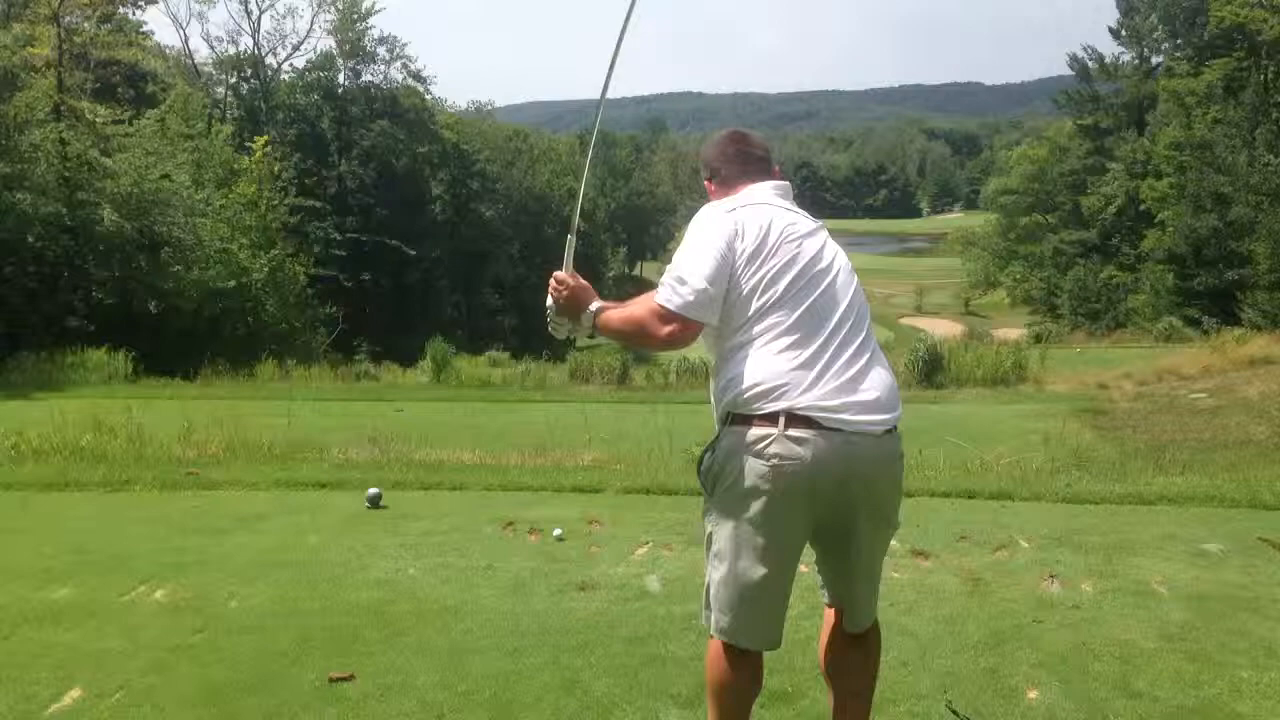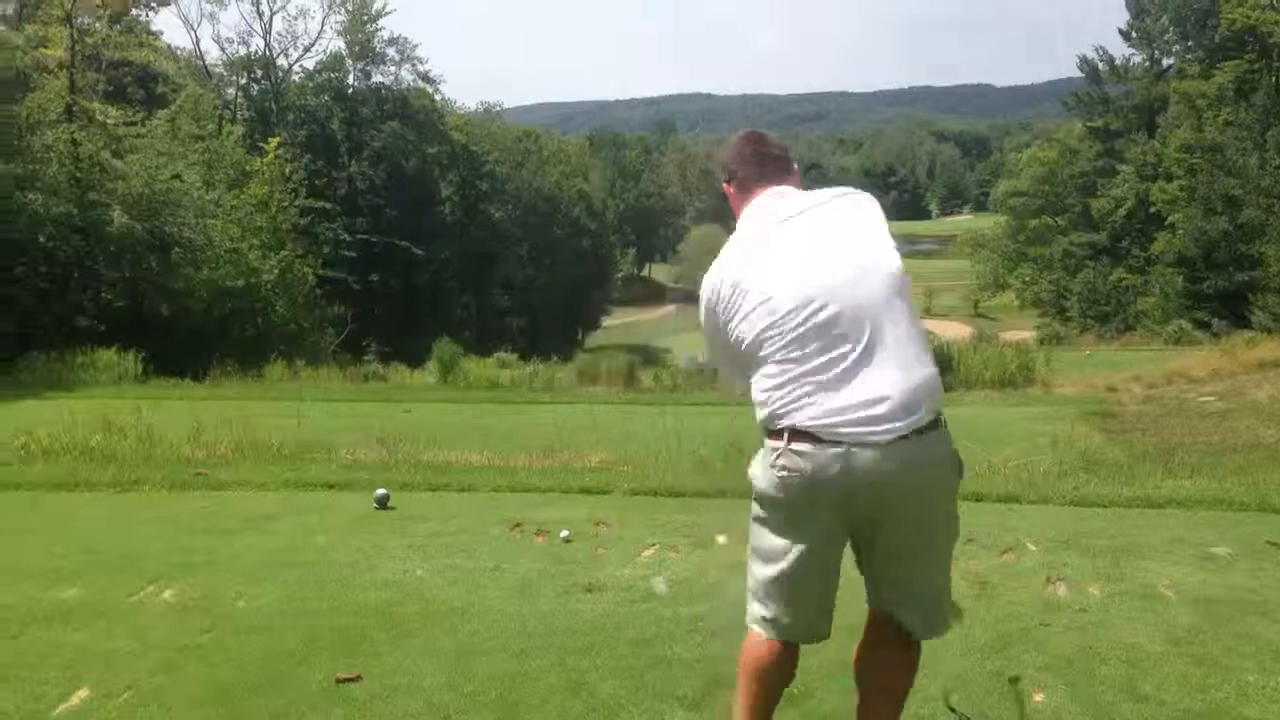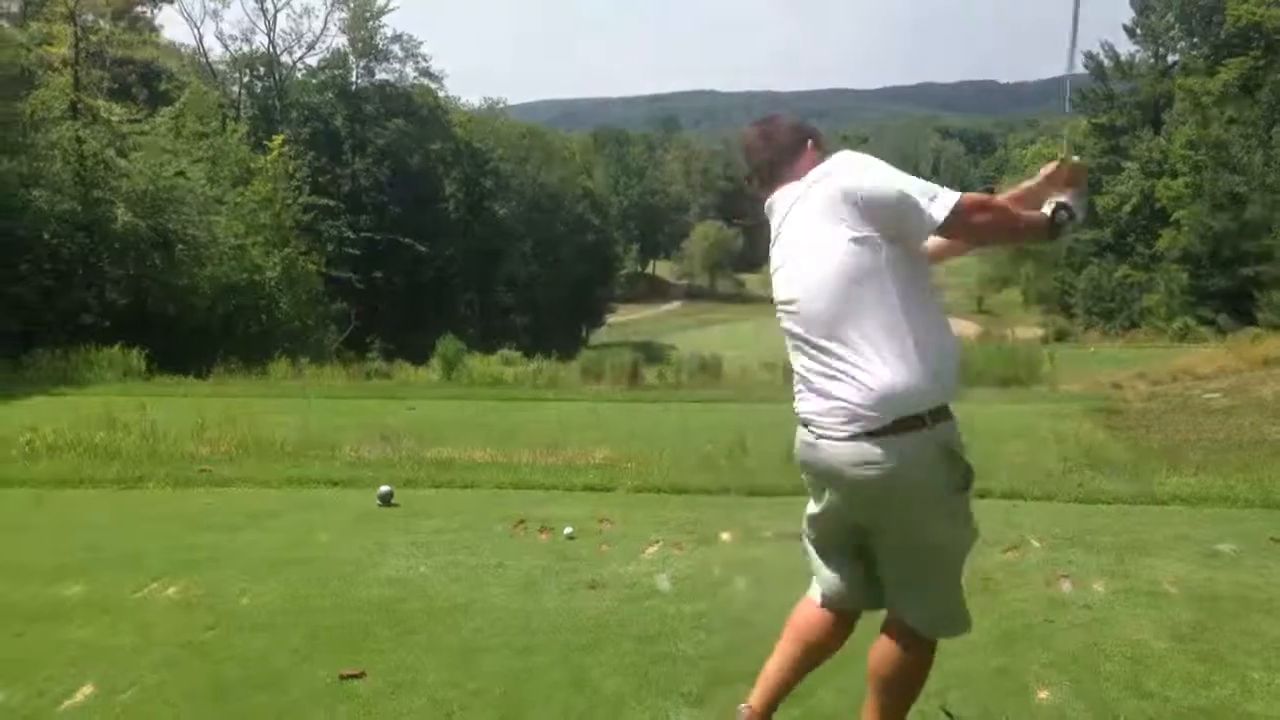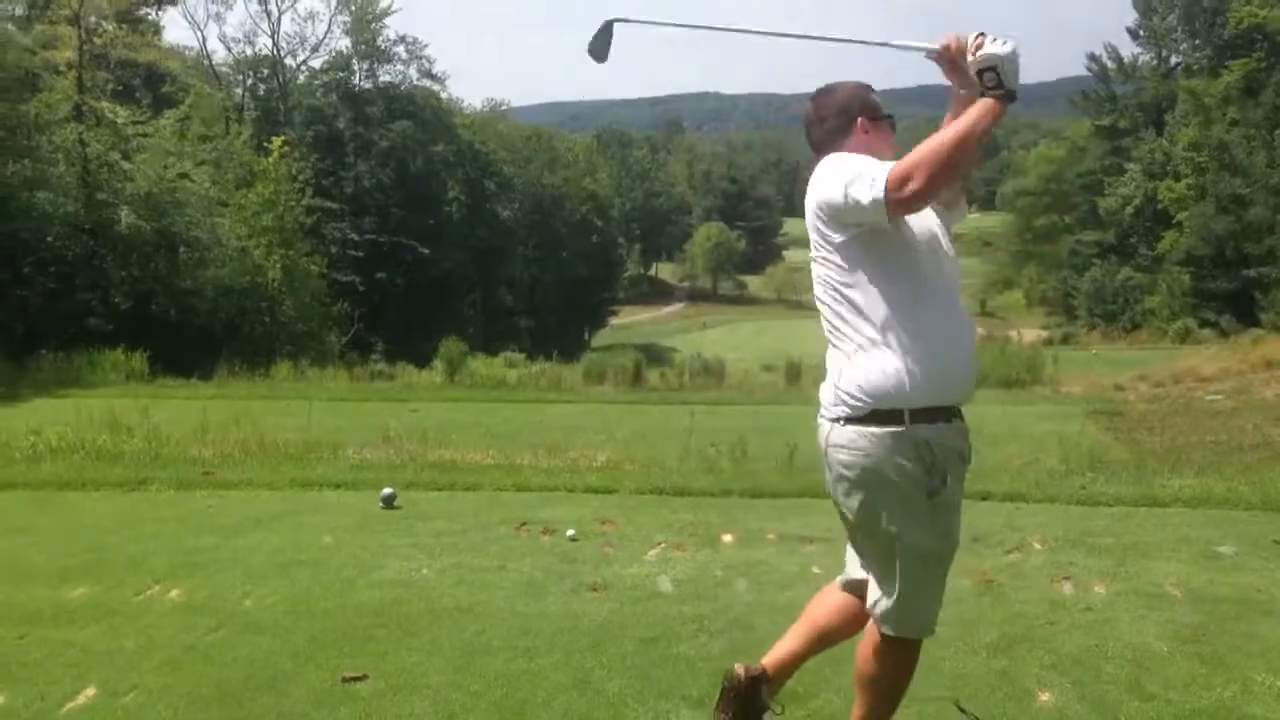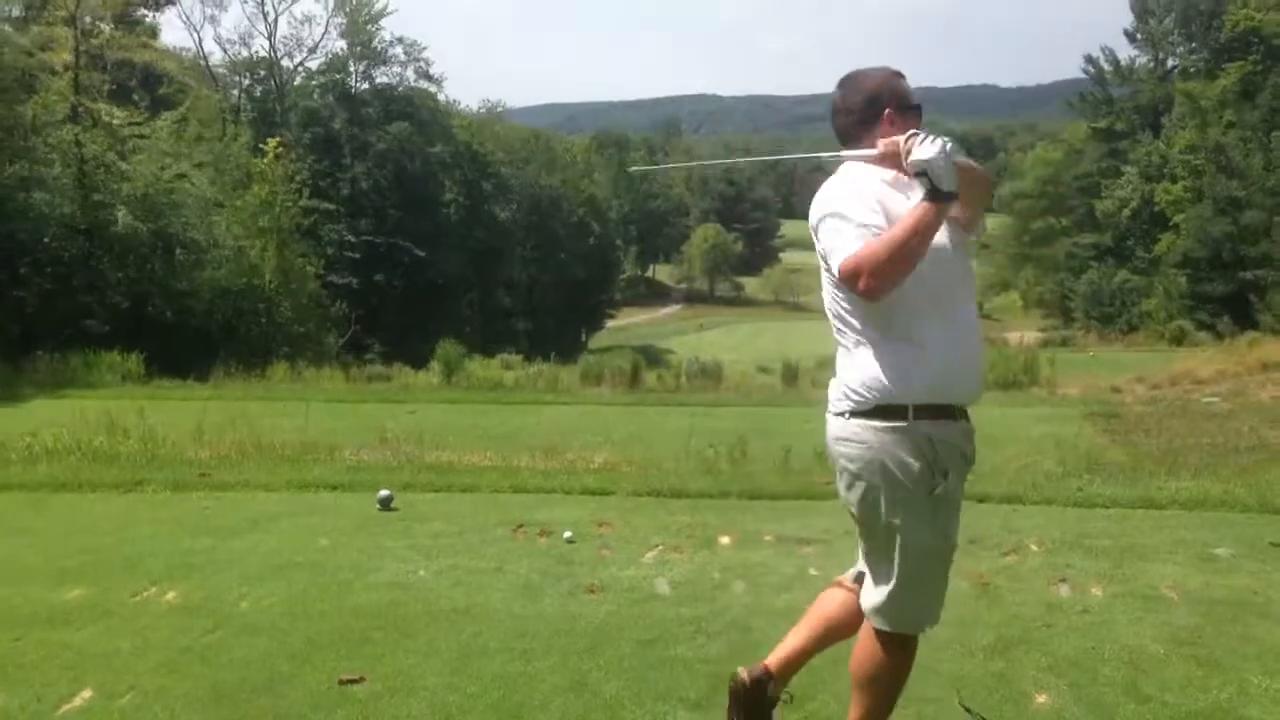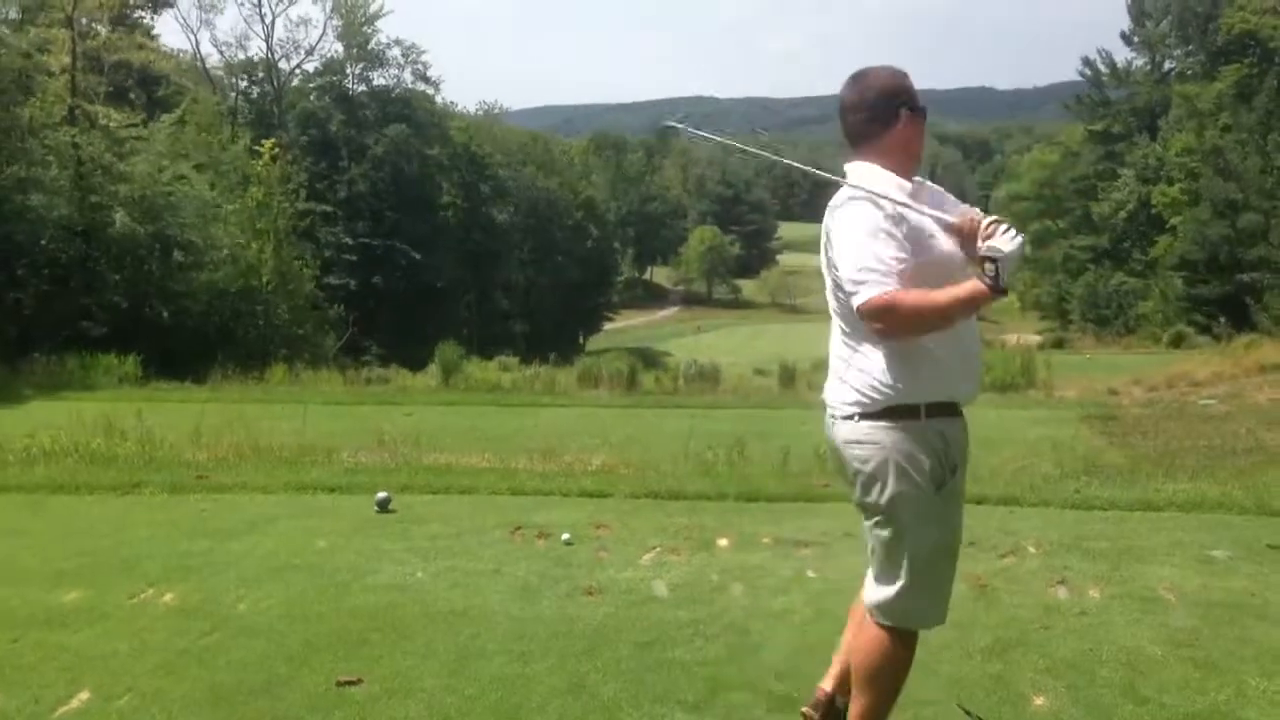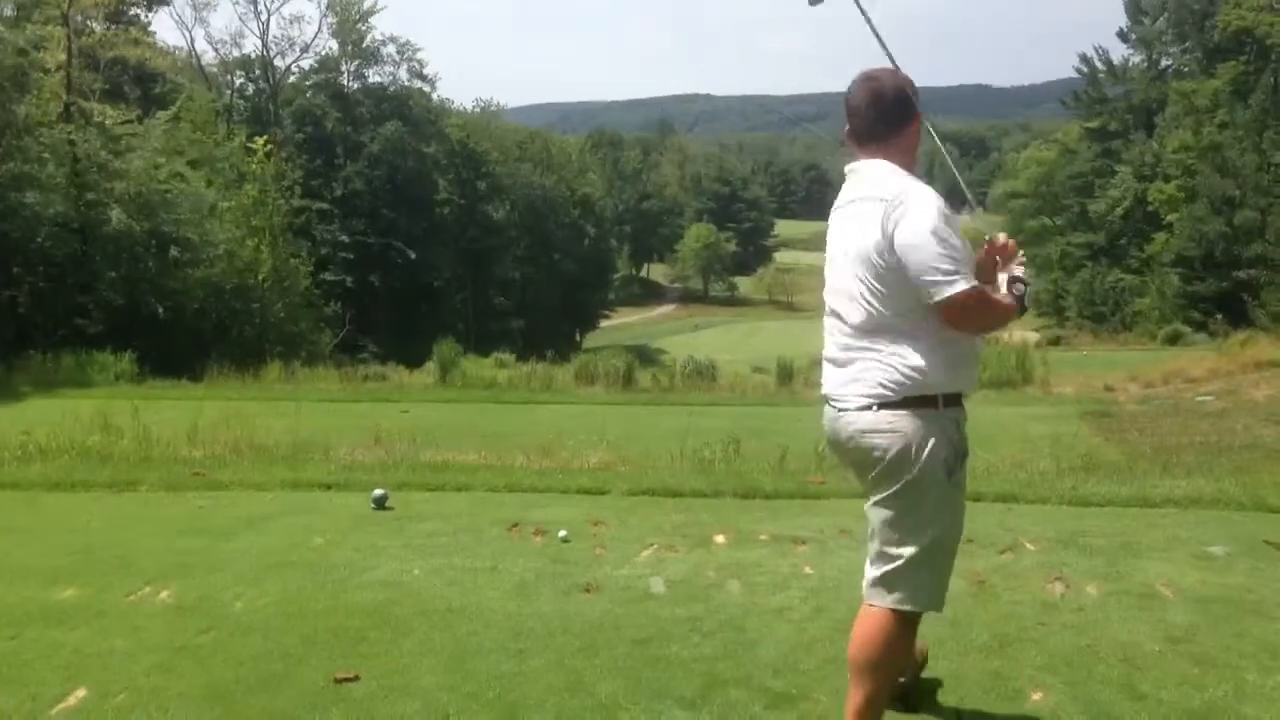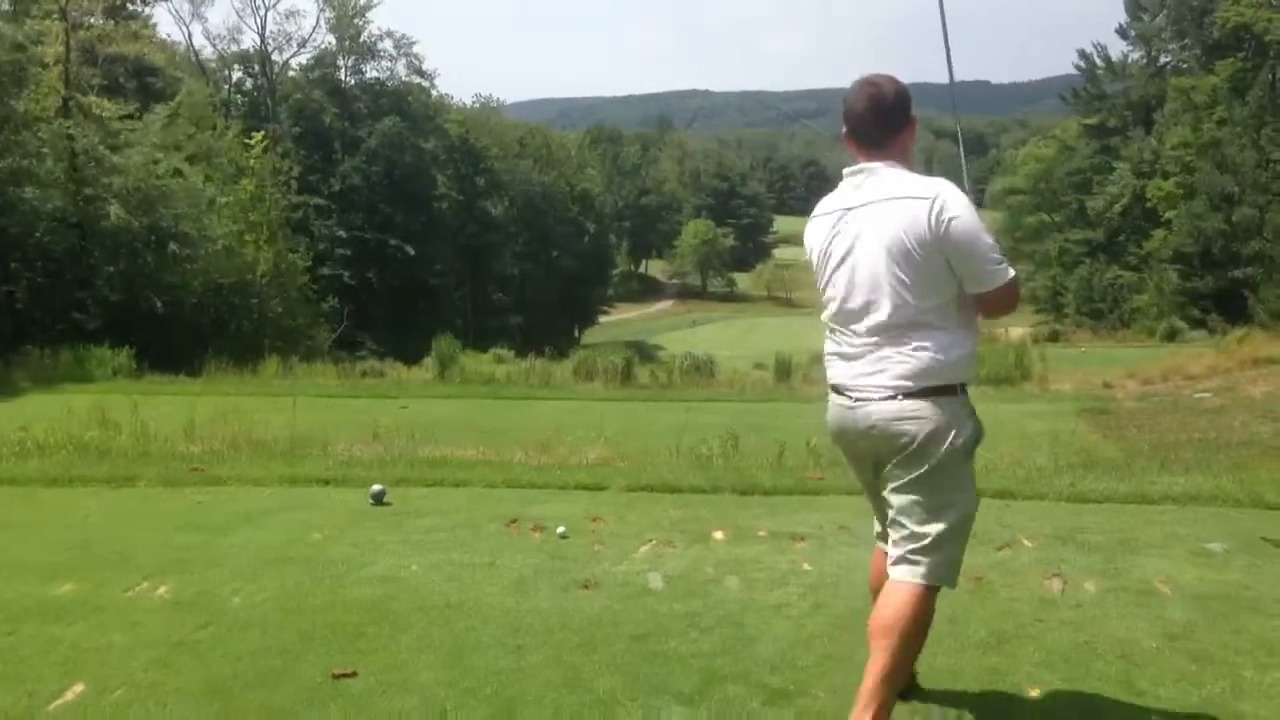
dt=0.2s
person 1, frame 1
left shoulder: (727, 220)
right shoulder: (805, 228)
left elbow: (671, 325)
left wrist: (591, 310)
left hip: (779, 443)
right hip: (873, 443)
left knee: (740, 623)
right knee: (854, 610)
person 1, frame 2
left shoulder: (722, 276)
right shoulder: (859, 207)
left hip: (801, 458)
right hip: (909, 445)
left knee: (778, 621)
right knee: (901, 614)
person 1, frame 3
left shoulder: (785, 242)
right shoulder: (842, 183)
left elbow: (944, 240)
right elbow: (972, 219)
left wrist: (1038, 191)
right wrist: (1047, 220)
left hip: (831, 442)
right hip: (898, 444)
left knee: (837, 594)
right knee: (920, 613)
person 1, frame 4
left shoulder: (888, 186)
right shoulder: (837, 178)
left elbow: (953, 157)
right elbow: (917, 180)
left wrist: (970, 85)
right wrist: (995, 95)
left hip: (878, 428)
right hip: (891, 436)
left knee: (872, 584)
right knee: (903, 612)
person 1, frame 5
left shoulder: (907, 186)
right shoulder: (848, 195)
left elbow: (978, 193)
right elbow: (869, 275)
left wrist: (945, 169)
right wrist: (934, 189)
left hip: (926, 423)
right hip: (893, 428)
left knee: (875, 583)
right knee: (898, 606)
person 1, frame 6
left shoulder: (915, 194)
right shoulder: (864, 204)
left elbow: (993, 238)
right elbow: (886, 311)
left wrist: (985, 234)
right wrist: (988, 283)
left hip: (883, 422)
right hip: (897, 427)
left knee: (898, 578)
right knee: (899, 596)
person 1, frame 7
left shoulder: (851, 201)
right shoulder: (909, 200)
right elbow: (961, 309)
left wrist: (985, 261)
right wrist: (1009, 302)
left hip: (851, 408)
right hip: (907, 417)
left knee: (903, 557)
right knee: (897, 583)
person 1, frame 8
left shoulder: (823, 216)
right shoulder: (938, 201)
right elbow: (1003, 297)
right wrist: (960, 293)
left hip: (848, 404)
right hip: (921, 408)
left knee: (896, 539)
right knee: (921, 563)
